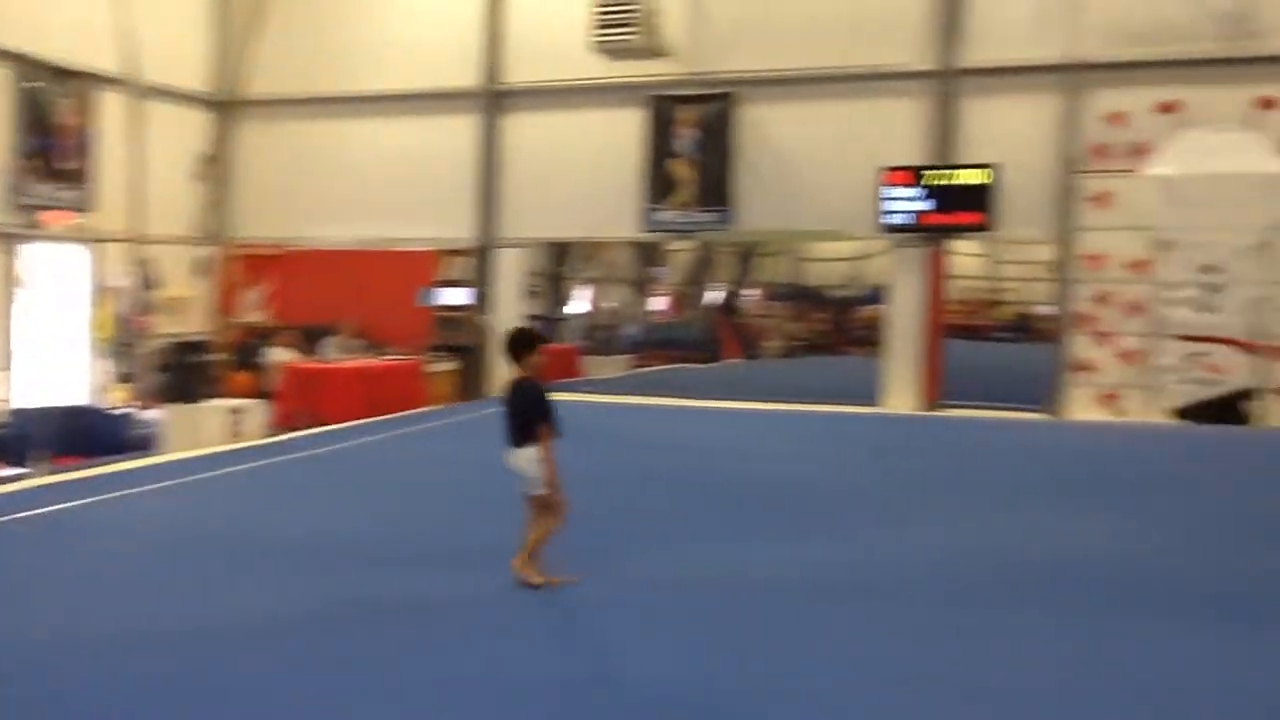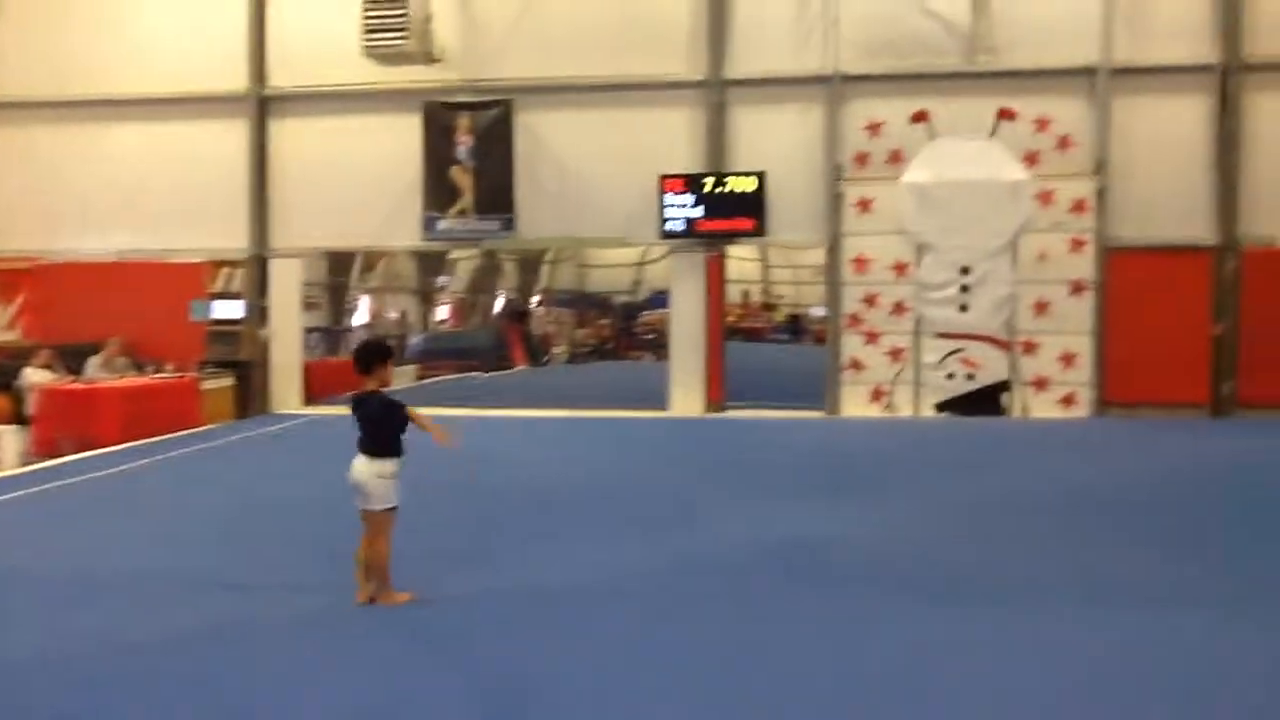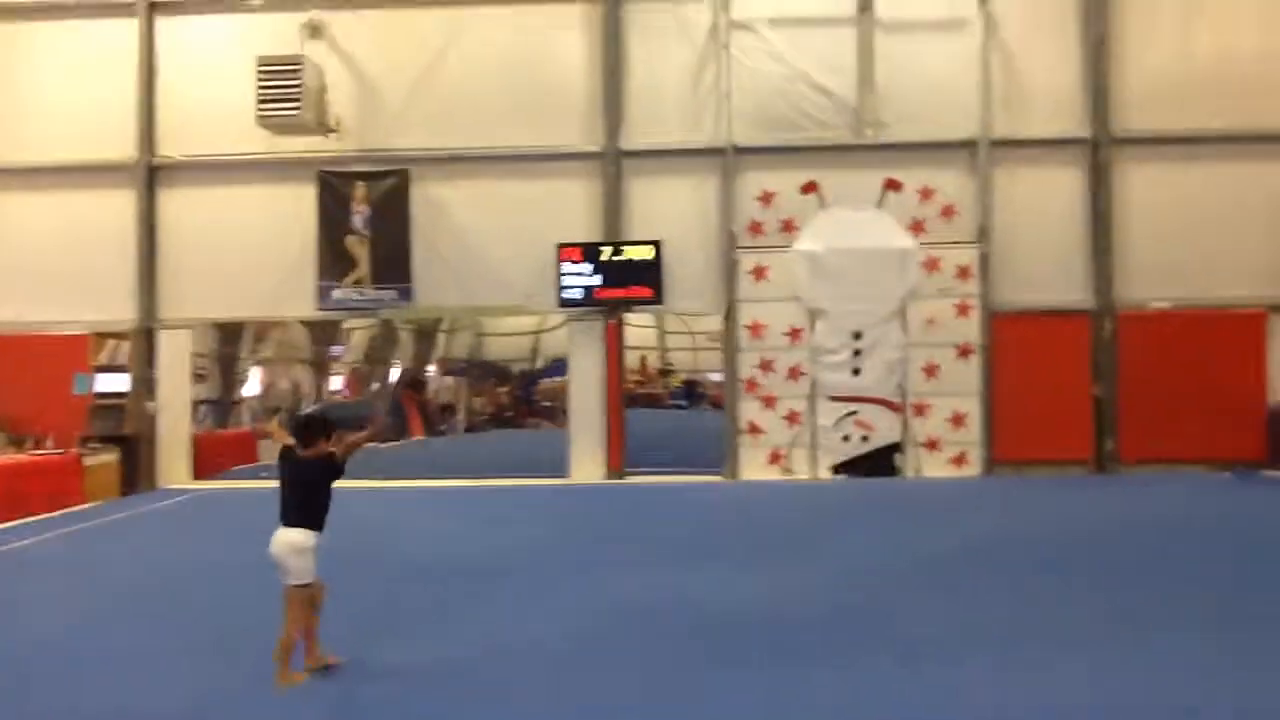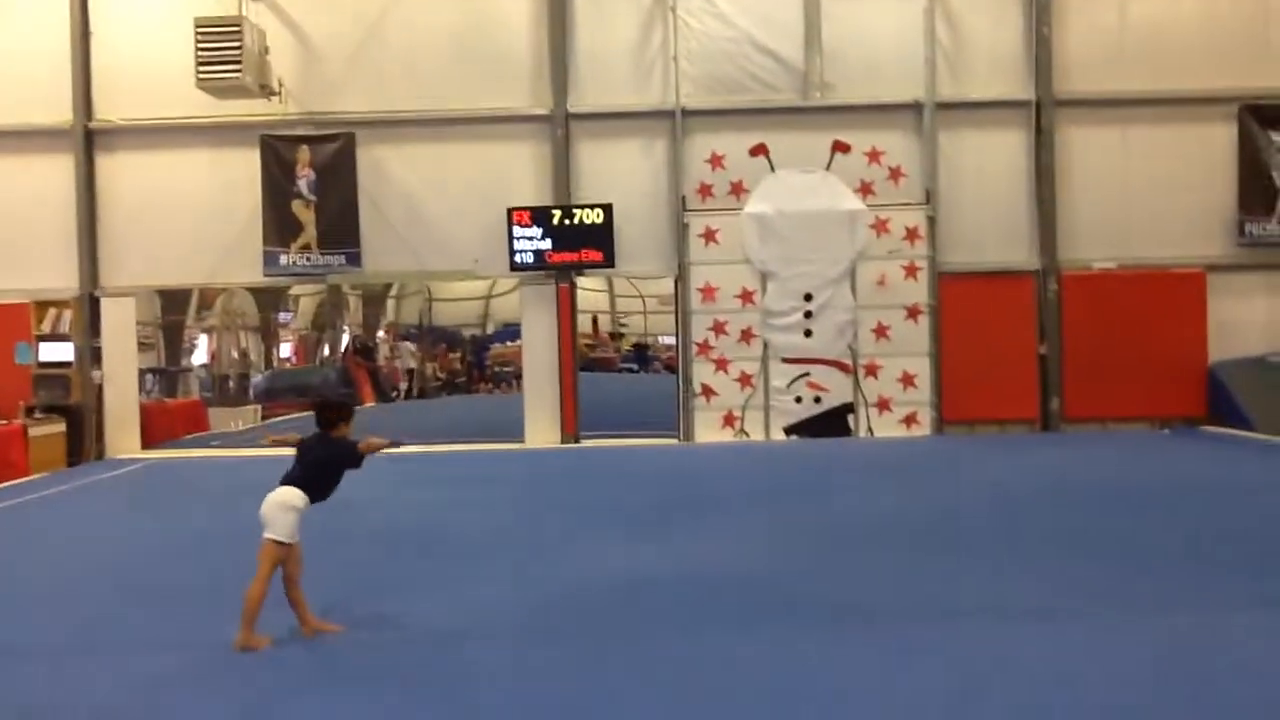
dt=0.5s
person 1, frame 1
left shoulder: (514, 388)
right shoulder: (534, 391)
right elbow: (542, 434)
right wrist: (551, 468)
left hip: (517, 453)
right hip: (532, 456)
left knee: (538, 514)
right knee: (556, 512)
left ankle: (531, 568)
right ankle: (523, 561)
person 1, frame 2
left shoulder: (358, 399)
right shoulder: (386, 404)
right elbow: (412, 415)
right wrist: (435, 430)
left hip: (360, 466)
right hip: (379, 471)
left knee: (369, 535)
right knee: (381, 537)
left ankle: (365, 589)
right ankle: (385, 593)
person 1, frame 3
left shoulder: (290, 459)
right shoulder: (320, 467)
left elbow: (283, 438)
right elbow: (345, 447)
left wrist: (275, 428)
right wrist: (368, 434)
left hip: (287, 538)
right hip: (297, 543)
left knee: (316, 596)
right knee: (295, 614)
left ankle: (313, 656)
right ankle: (284, 673)
person 1, frame 4
left shoulder: (313, 442)
right shoulder: (339, 448)
left elbow: (293, 439)
right elbow: (364, 446)
left wrist: (275, 439)
right wrist: (385, 443)
left hip: (280, 501)
right hip: (287, 504)
left knee: (293, 571)
right knee: (264, 574)
left ankle: (308, 622)
right ankle: (246, 635)
